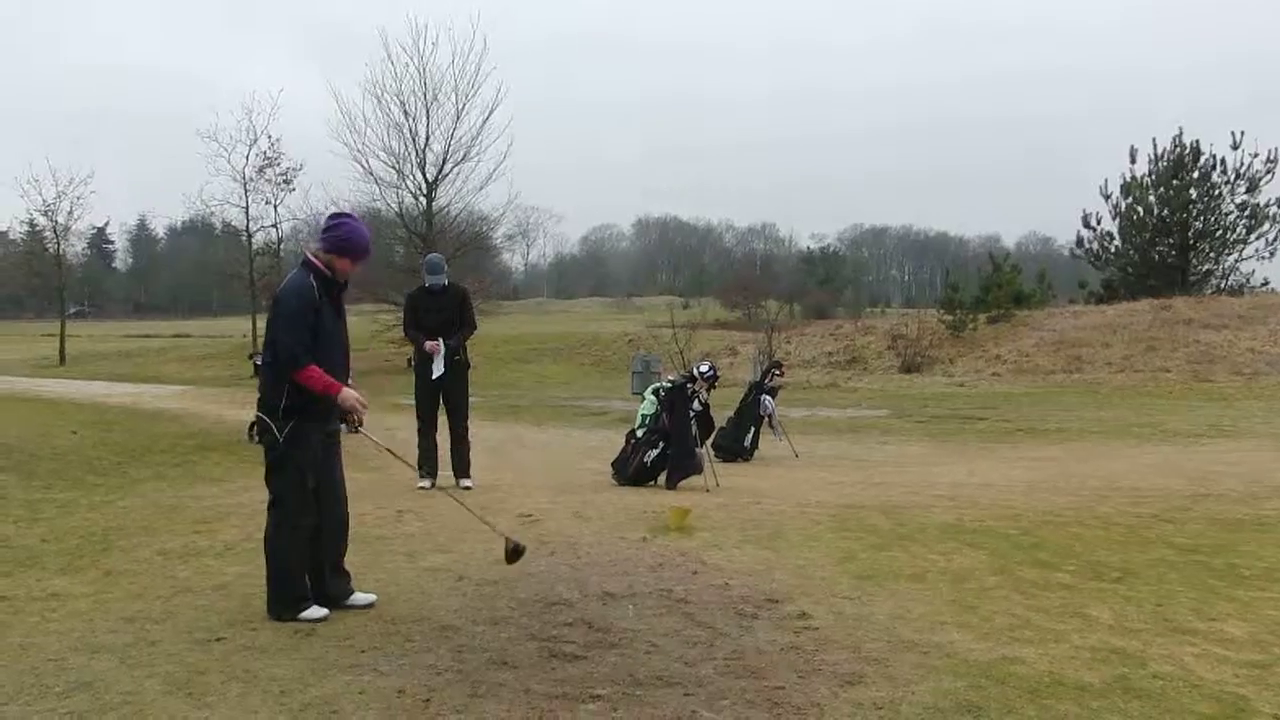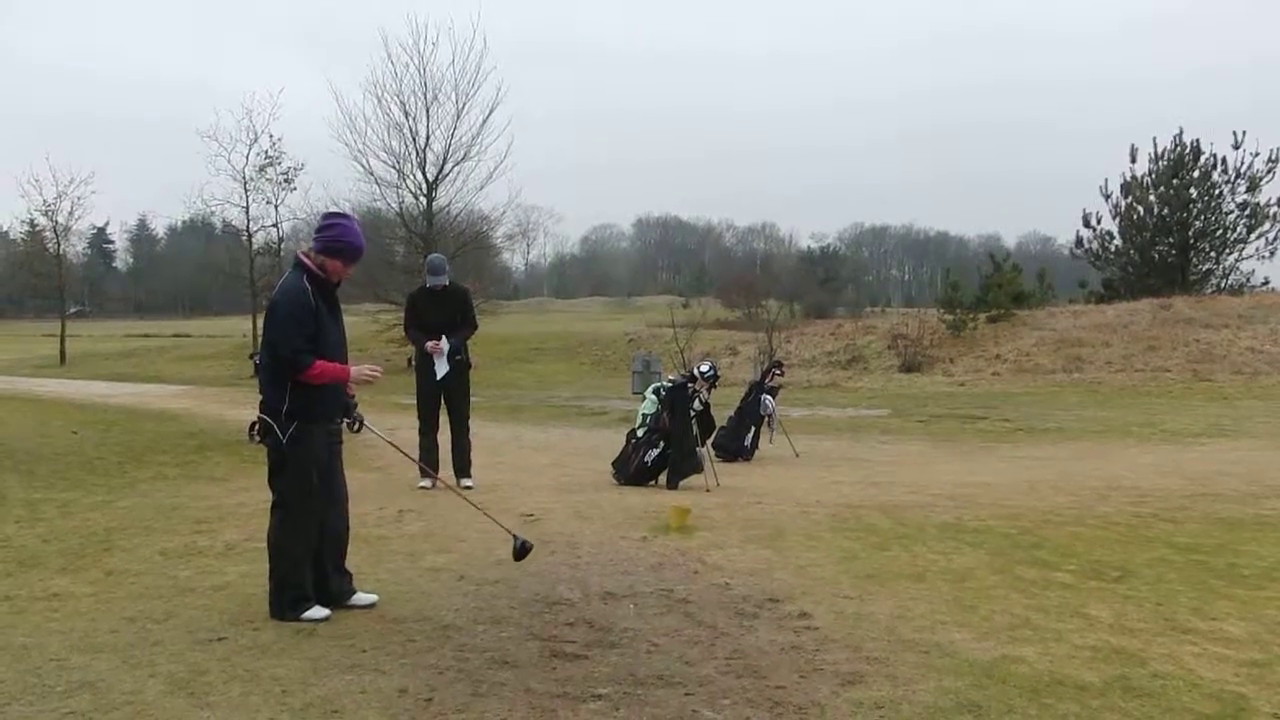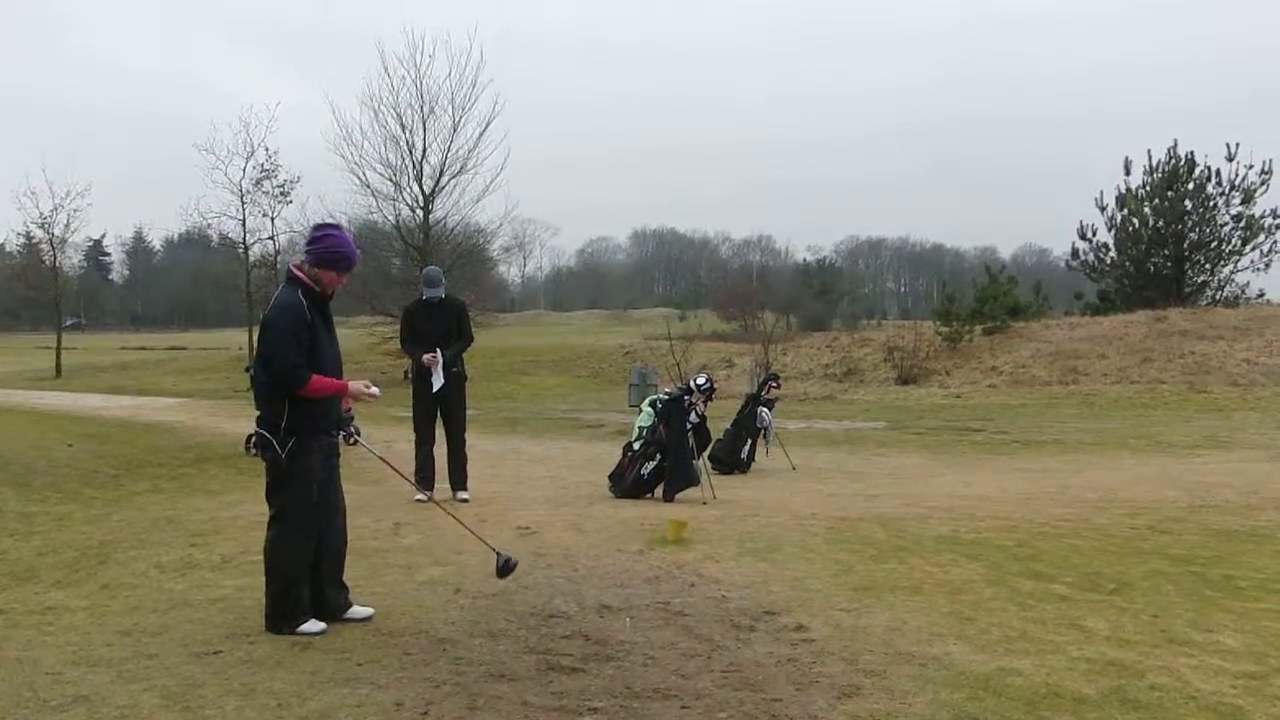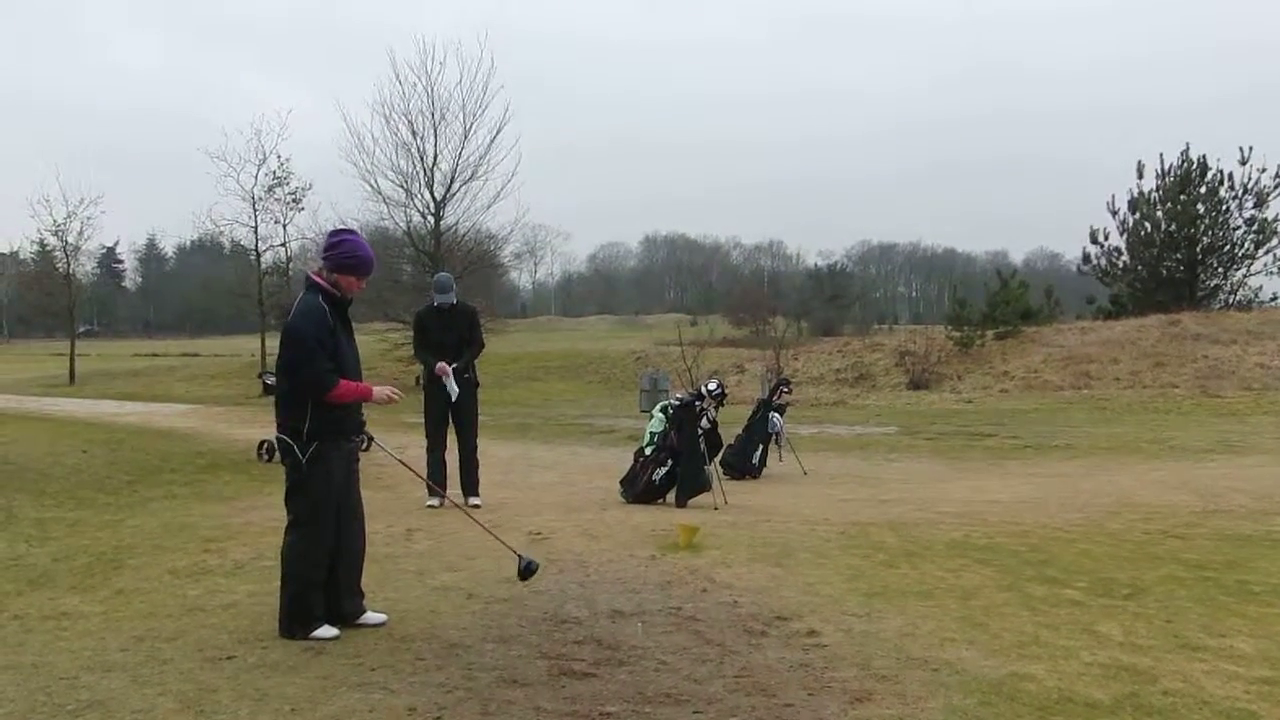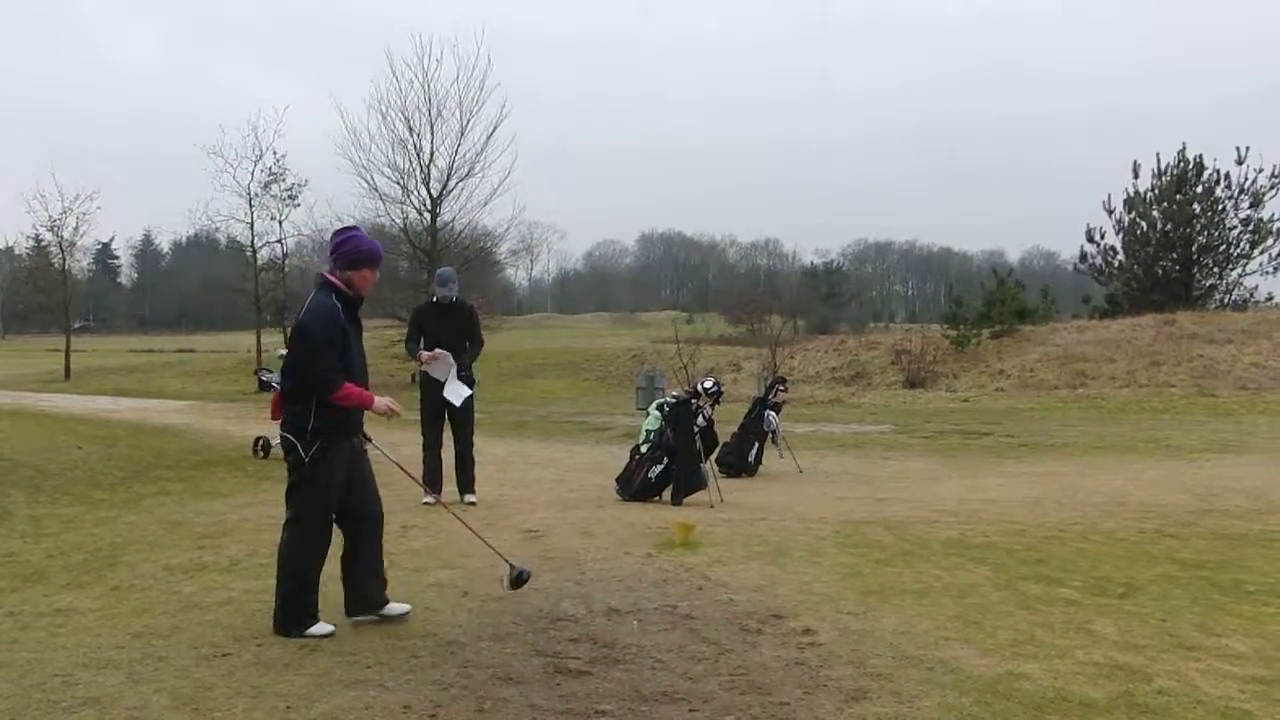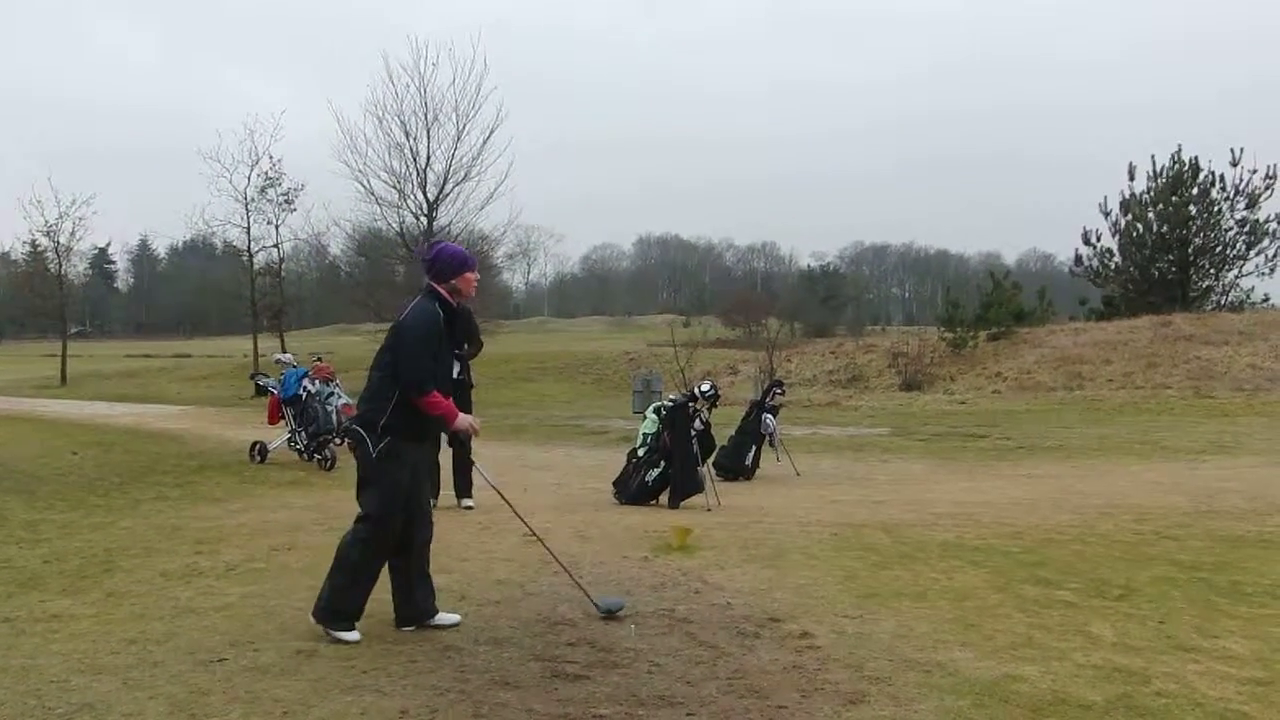
dt=0.7s
person 1, frame 1
left shoulder: (331, 288)
right shoulder: (297, 291)
right elbow: (292, 360)
left wrist: (341, 397)
right wrist: (338, 391)
left hip: (322, 417)
right hip: (291, 419)
left knee: (332, 507)
right knee: (293, 510)
left ankle: (332, 587)
right ankle: (288, 599)
person 1, frame 2
left shoulder: (323, 288)
right shoulder: (293, 293)
right elbow: (295, 362)
left wrist: (342, 393)
right wrist: (347, 374)
left hip: (323, 418)
right hip: (293, 421)
left knee: (332, 506)
right knee: (296, 510)
left ankle: (333, 587)
right ankle: (290, 600)
person 1, frame 3
left shoulder: (316, 301)
right shoulder: (287, 307)
right elbow: (292, 377)
left wrist: (339, 403)
right wrist: (344, 389)
left hip: (319, 431)
right hip: (291, 435)
left knee: (329, 519)
right knee: (294, 524)
left ankle: (329, 601)
right ankle: (286, 613)
person 1, frame 4
left shoulder: (333, 308)
right shoulder: (309, 313)
right elbow: (318, 383)
left wrist: (354, 416)
right wrist: (369, 393)
left hip: (337, 436)
right hip: (311, 440)
left knee: (347, 526)
right knee: (311, 529)
left ankle: (344, 606)
right ankle: (299, 619)
person 1, frame 5
left shoulder: (342, 306)
right shoulder: (321, 312)
right elbow: (323, 382)
left wrist: (363, 405)
right wrist: (370, 402)
left hip: (342, 434)
right hip: (314, 437)
left knee: (365, 514)
right knee: (309, 527)
left ankle: (367, 599)
right ankle: (294, 617)
person 1, frame 6
left shoulder: (441, 315)
right shoulder: (422, 318)
right elbow: (415, 386)
left wrist: (450, 419)
right wrist: (453, 416)
left hip: (414, 436)
right hip: (385, 434)
left knee: (415, 525)
right knee: (378, 523)
left ankle: (416, 608)
right ankle: (334, 611)
person 2, frame 1
left shoulder: (460, 293)
right shoulder: (414, 297)
left elbow: (470, 325)
right elbow: (409, 329)
left wrist: (452, 344)
right wrist: (423, 343)
left hip: (455, 361)
right hip: (425, 363)
left knee: (459, 420)
right knee: (426, 421)
left ankle: (462, 473)
right ankle: (427, 474)
person 2, frame 2
left shoulder: (461, 294)
right shoulder: (415, 297)
left elbow: (471, 325)
right elbow: (410, 330)
left wrist: (453, 343)
right wrist: (425, 344)
left hip: (456, 361)
right hip: (426, 363)
left knee: (460, 419)
right knee: (427, 421)
left ankle: (463, 473)
right ankle: (428, 473)
person 2, frame 3
left shoulder: (457, 306)
right shoulder: (411, 310)
left elbow: (467, 338)
right elbow: (406, 342)
left wrist: (448, 355)
right wrist: (421, 356)
left hip: (452, 374)
right hip: (422, 376)
left knee: (456, 433)
right knee: (423, 434)
left ankle: (460, 486)
right ankle: (424, 486)
person 2, frame 4
left shoulder: (468, 312)
right shoulder: (423, 316)
left elbow: (477, 345)
right elbow: (419, 349)
left wrist: (458, 366)
right wrist: (435, 365)
left hip: (464, 381)
right hip: (434, 383)
left knee: (468, 439)
right knee: (435, 440)
left ankle: (471, 492)
right ankle: (435, 492)
person 2, frame 5
left shoulder: (467, 310)
right shoulder: (422, 311)
left elbow: (476, 342)
right elbow: (410, 342)
left wrist: (465, 361)
right wrist: (419, 354)
left hip: (460, 379)
right hip: (431, 380)
left knee: (464, 437)
right knee: (431, 438)
left ankle: (467, 489)
right ankle: (432, 489)
person 2, frame 6
left shoulder: (462, 313)
left elbow: (476, 344)
left wrist: (462, 355)
left hip: (458, 381)
left knee: (461, 438)
left ankle: (464, 493)
right ankle: (430, 494)
